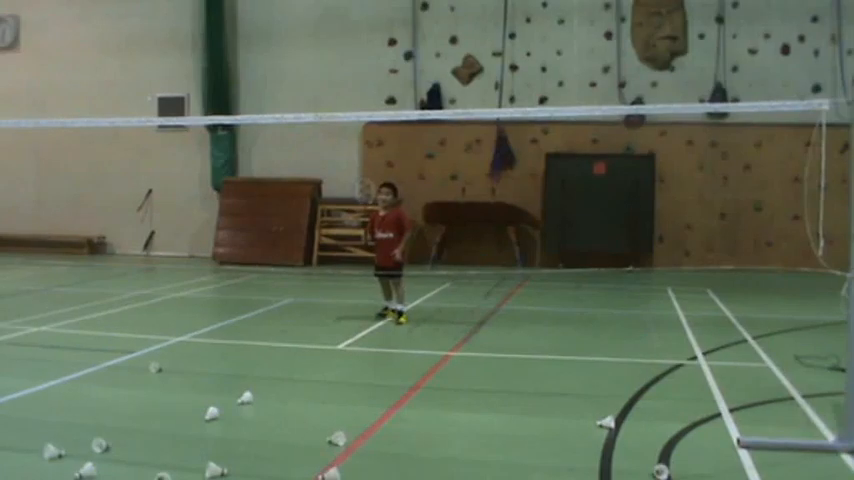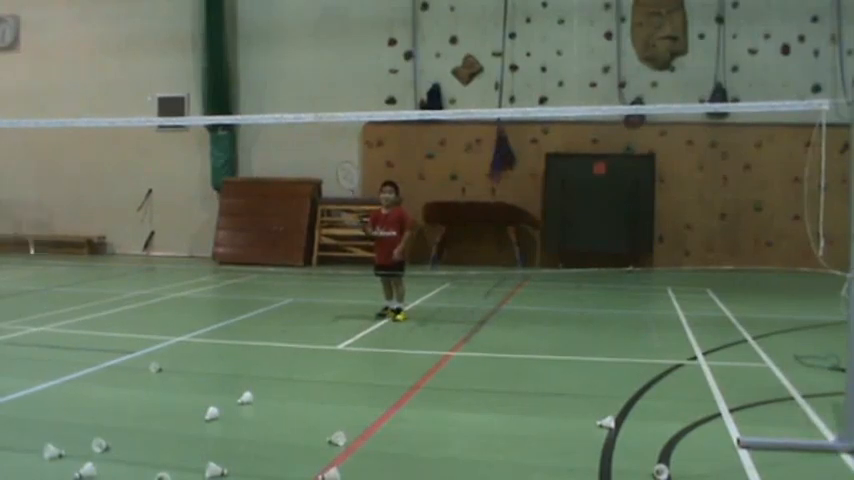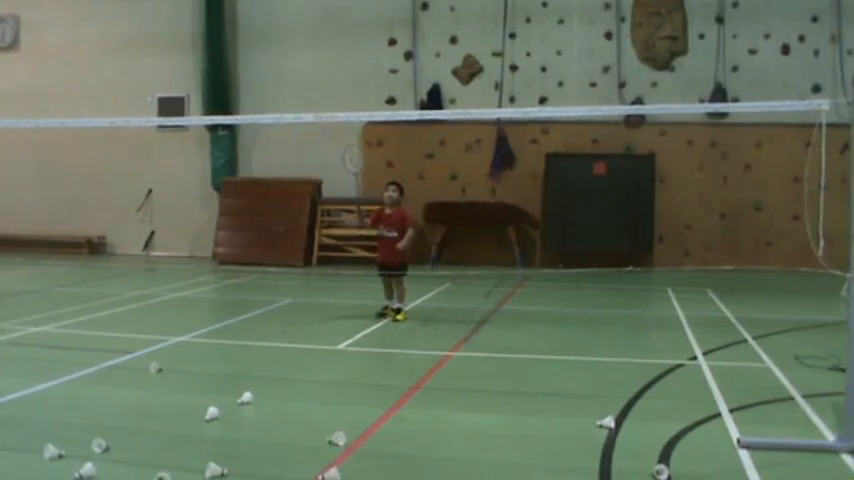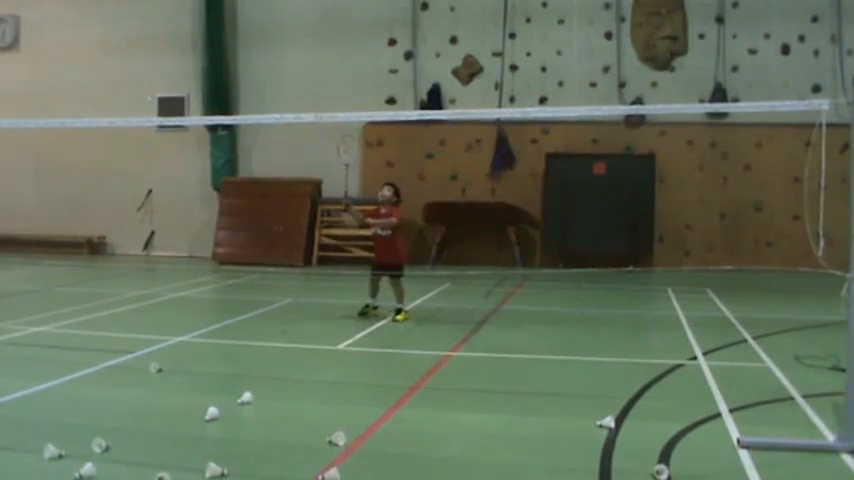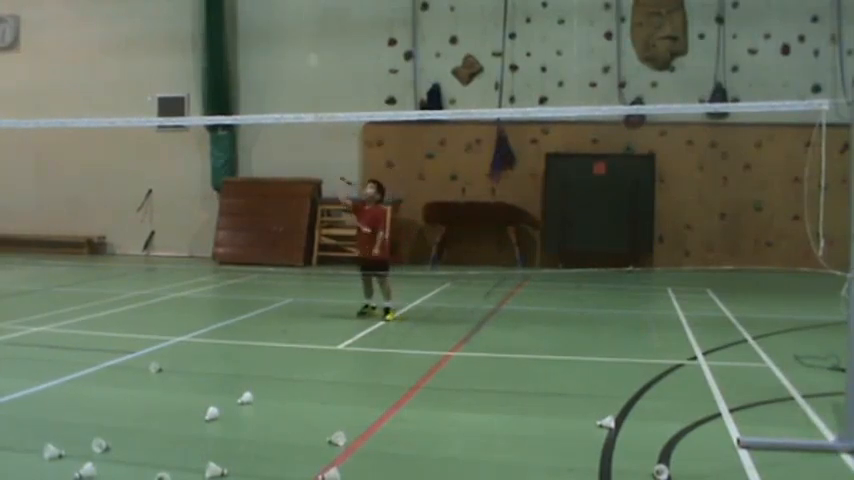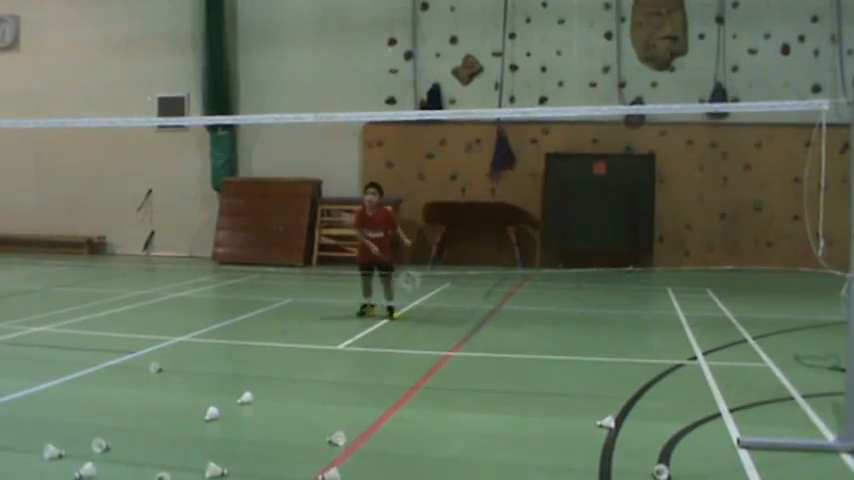
dt=0.5s
person 1, frame 1
left shoulder: (399, 214)
right shoulder: (375, 216)
left elbow: (407, 232)
right elbow: (372, 235)
left wrist: (400, 249)
right wrist: (367, 238)
left hip: (394, 256)
right hip: (380, 256)
left knee: (396, 282)
right knee: (383, 281)
left ankle: (401, 310)
right ankle: (390, 307)
person 1, frame 2
left shoulder: (401, 213)
right shoulder: (376, 214)
left elbow: (407, 232)
right elbow: (371, 231)
left wrist: (399, 249)
right wrist: (366, 229)
left hip: (395, 255)
right hip: (381, 255)
left knee: (397, 280)
right knee: (385, 281)
left ankle: (400, 308)
right ankle: (390, 306)
person 1, frame 3
left shoulder: (403, 213)
right shoulder: (379, 212)
left elbow: (410, 230)
right elbow: (369, 224)
left wrist: (404, 243)
left hip: (398, 255)
right hip: (383, 255)
left knee: (398, 281)
right knee: (385, 281)
left ankle: (400, 309)
right ankle: (390, 306)
person 1, frame 4
left shoulder: (396, 211)
right shoulder: (376, 212)
left elbow: (393, 222)
right elbow: (361, 218)
left wrist: (375, 222)
right wrist: (350, 209)
left hip: (394, 255)
right hip: (380, 255)
left knee: (395, 281)
right knee: (373, 279)
left ankle: (401, 309)
right ankle: (372, 304)
person 1, frame 5
left shoulder: (380, 211)
right shoulder: (361, 207)
left elbow: (381, 231)
right elbow: (346, 202)
left wrist: (377, 247)
left hip: (378, 253)
right hip: (364, 252)
left knee: (382, 279)
right knee: (366, 278)
left ankle: (388, 308)
right ankle: (369, 305)
person 1, frame 6
left shoulder: (386, 213)
right shoulder: (361, 213)
left elbow: (396, 228)
right elbow: (359, 233)
left wrist: (405, 239)
right wrist: (370, 246)
left hip: (385, 253)
right hip: (366, 252)
left knee: (386, 280)
right knee: (365, 279)
left ankle: (390, 307)
right ankle: (368, 304)
